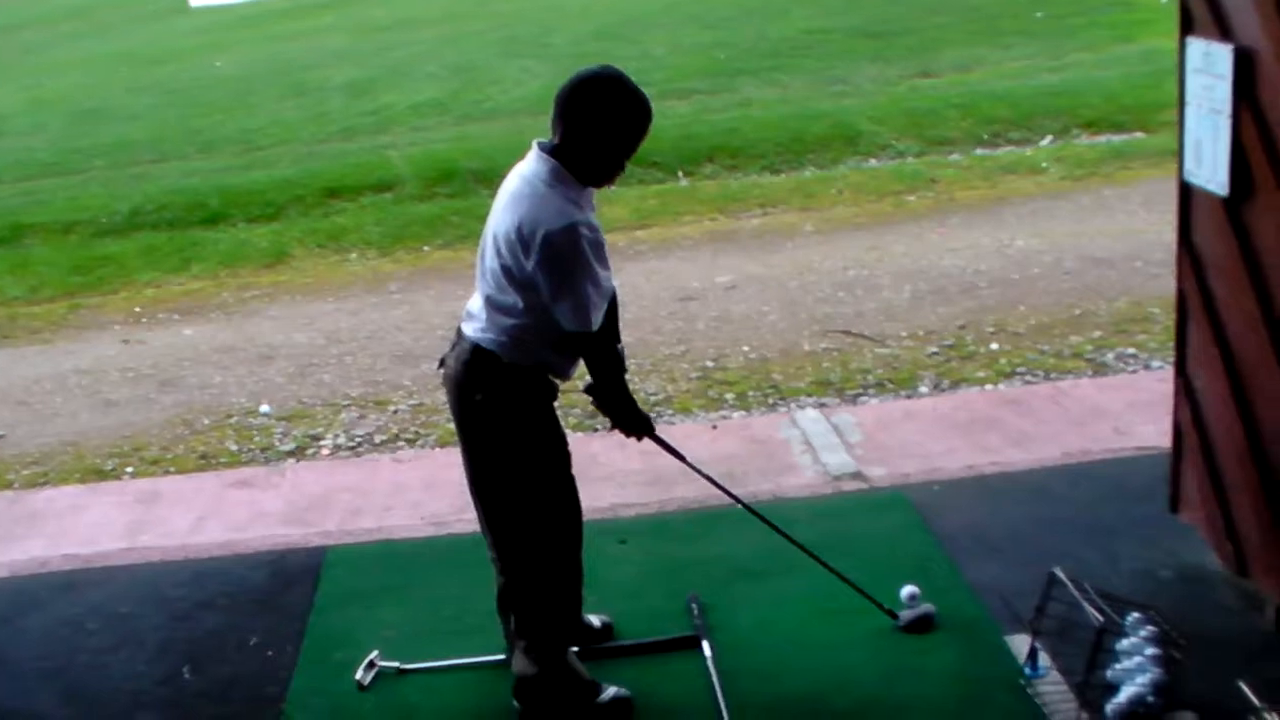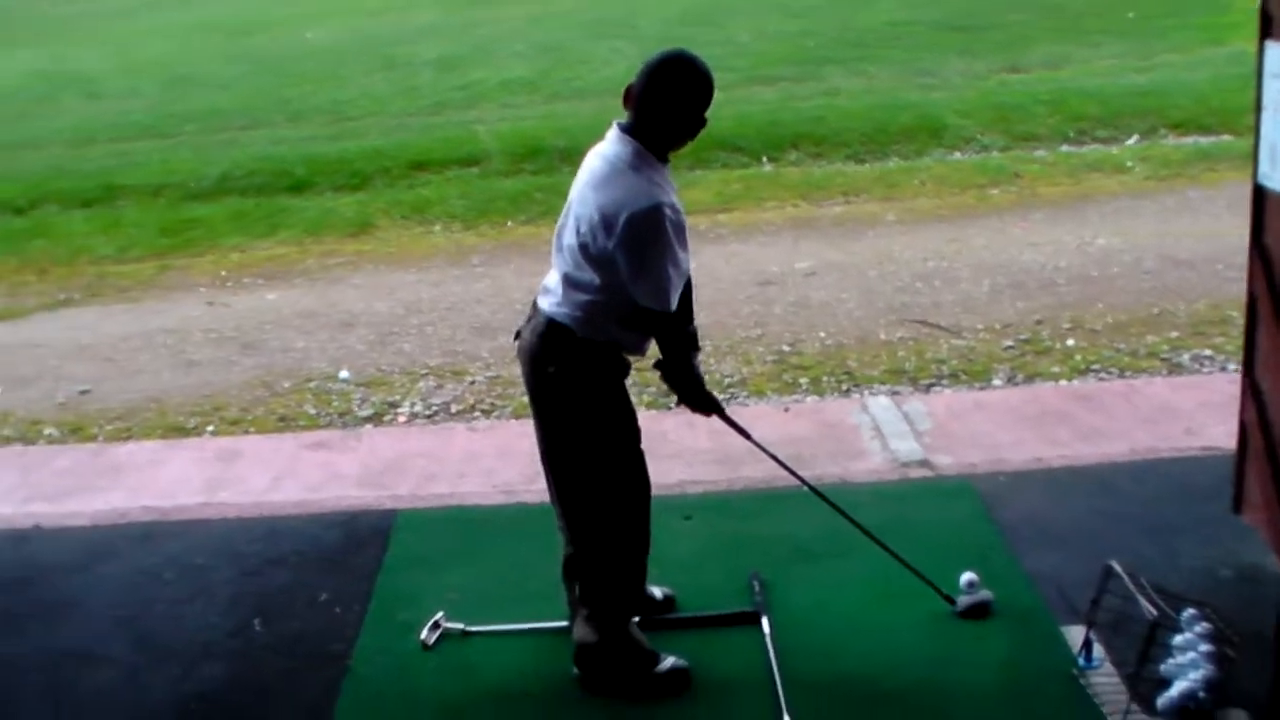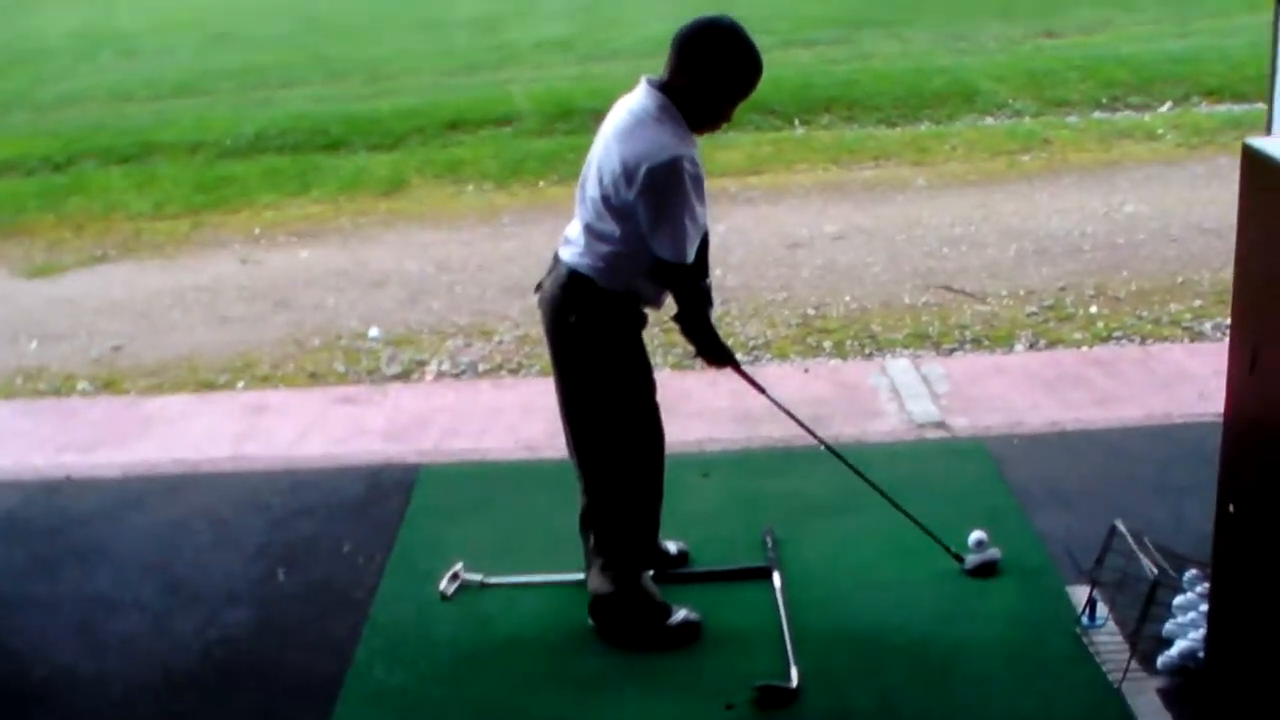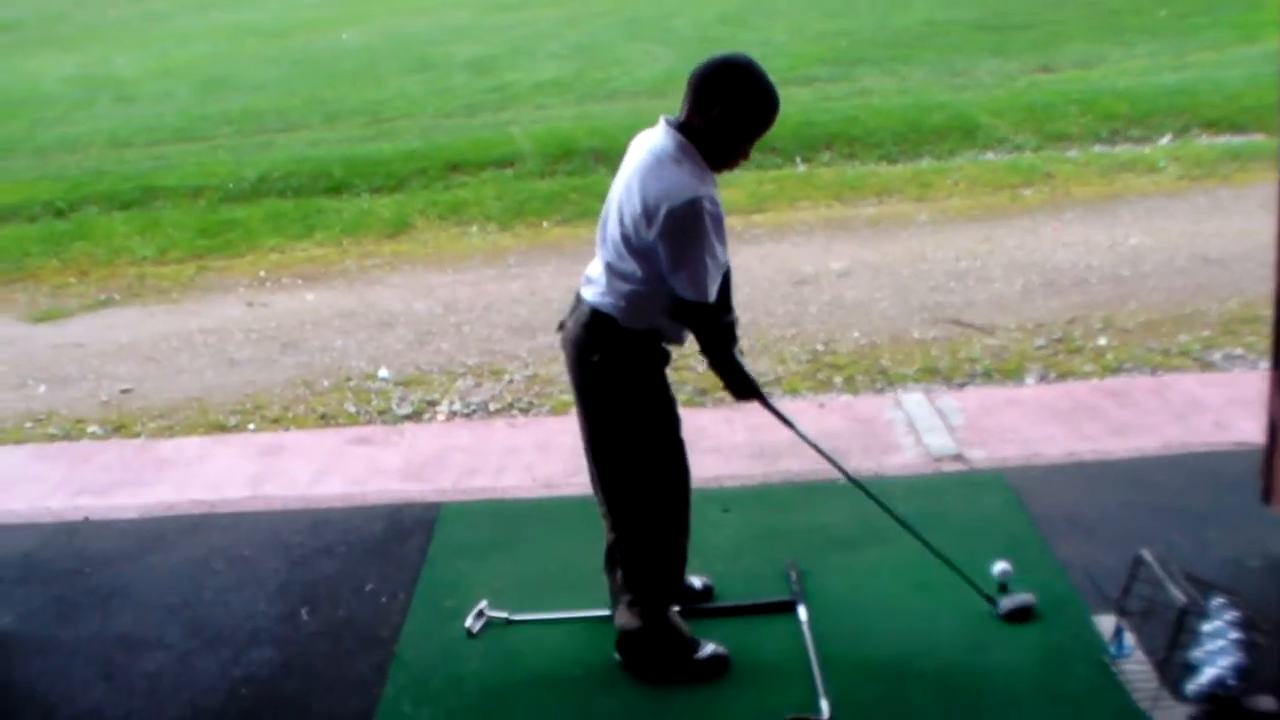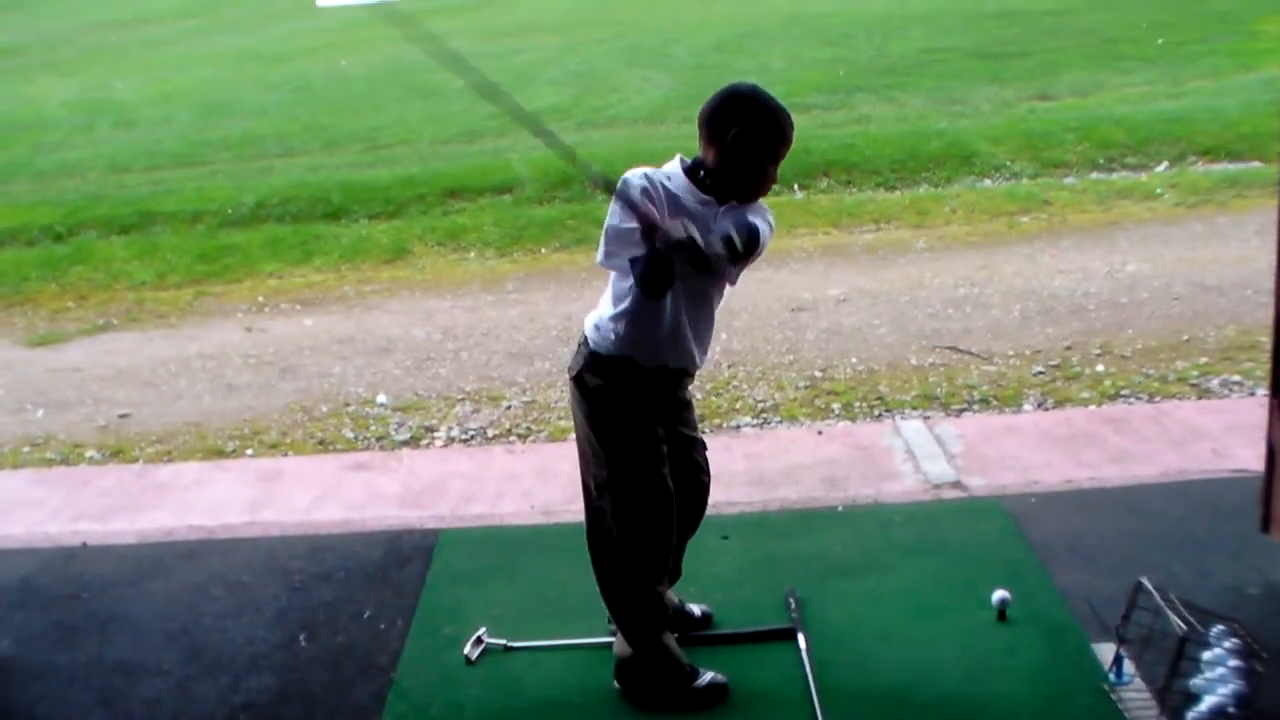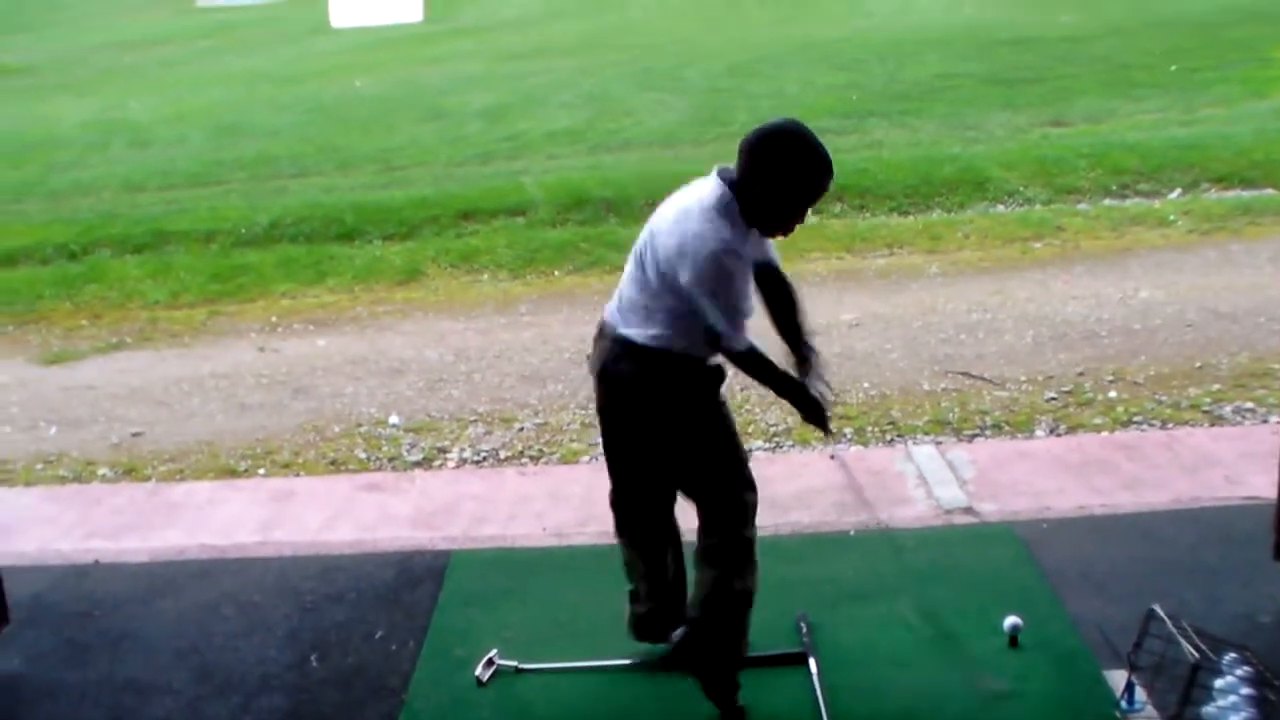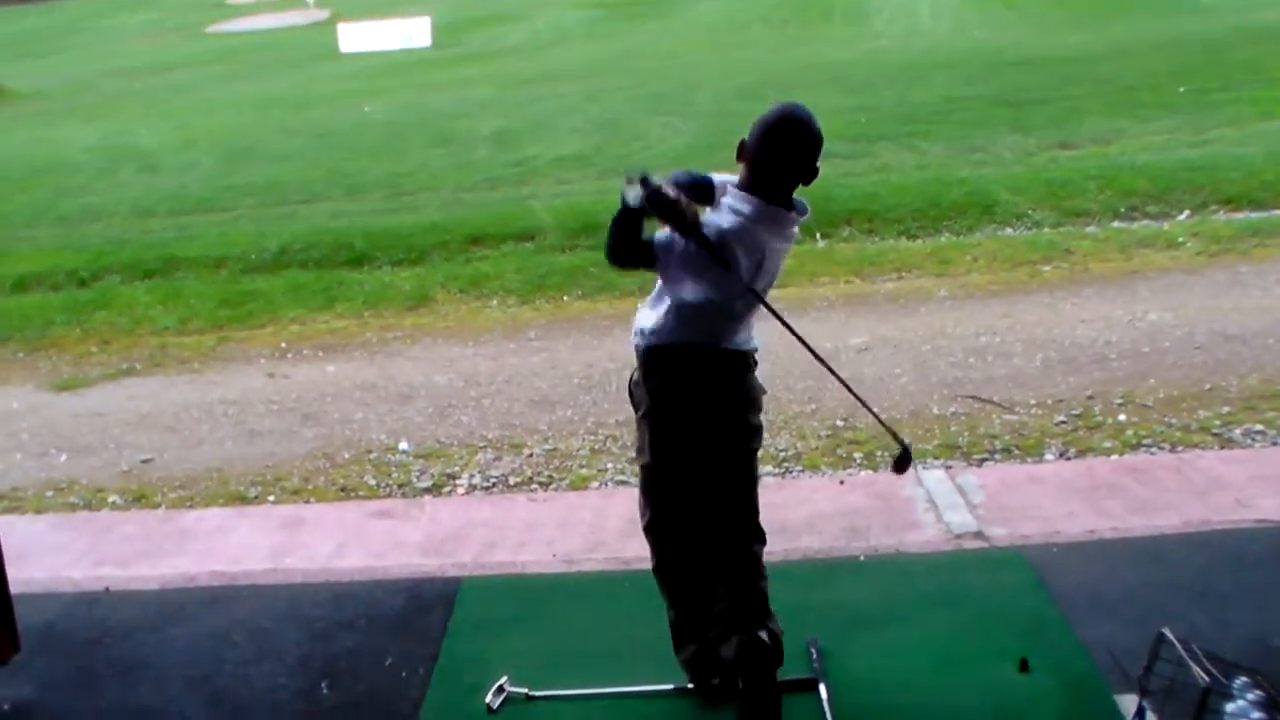
dt=0.5s
person 1, frame 1
left shoulder: (535, 173)
right shoulder: (562, 222)
left elbow: (593, 308)
right elbow: (587, 332)
left wrist: (612, 385)
right wrist: (621, 404)
left hip: (491, 365)
right hip: (503, 384)
left knee: (536, 517)
right knee: (538, 528)
left ankle: (552, 620)
person 1, frame 2
left shoulder: (611, 154)
right shoulder: (647, 204)
right elbow: (661, 310)
left wrist: (682, 360)
right wrist: (688, 380)
left hip: (560, 336)
right hip: (576, 359)
left knee: (597, 492)
right knee: (611, 499)
left ankle: (613, 591)
right ankle: (605, 645)
person 1, frame 3
left shoulder: (637, 105)
right shoulder: (669, 156)
right elbow: (675, 263)
left wrist: (694, 310)
right wrist: (703, 331)
left hip: (580, 289)
right hip: (595, 310)
left knee: (616, 443)
right knee: (627, 451)
left ankle: (625, 543)
right ankle: (620, 596)
person 1, frame 4
left shoulder: (652, 144)
right shoulder: (689, 197)
right elbow: (692, 306)
left wrist: (723, 333)
right wrist: (730, 366)
left hip: (600, 326)
right hip: (619, 347)
left knee: (635, 481)
right knee: (654, 489)
left ankle: (647, 580)
right ankle: (647, 631)
person 1, frame 5
left shoulder: (749, 212)
right shoulder: (645, 188)
left elbow: (736, 250)
right elbow: (651, 281)
left wrist: (689, 241)
right wrist: (666, 243)
left hip: (669, 376)
right hip: (614, 377)
left knee: (685, 492)
right knee: (637, 518)
left ankle: (649, 603)
right ankle: (647, 661)
person 1, frame 6
left shoulder: (710, 192)
right shoulder: (720, 246)
left elbow: (772, 282)
right elbow: (731, 346)
left wrist: (805, 357)
right wrist: (796, 391)
left hip: (617, 359)
right hip: (673, 378)
left knee: (639, 501)
right knee: (727, 509)
left ankle: (657, 614)
right ankle: (712, 643)
person 1, frame 7
left shoulder: (719, 235)
right shoulder: (785, 215)
left elbow: (622, 254)
right elbow: (709, 187)
left wrist: (638, 205)
right wrist: (679, 194)
left hip: (671, 378)
right hip: (732, 376)
left knee: (675, 526)
right knee: (736, 524)
left ankle: (705, 652)
right ankle: (748, 640)
